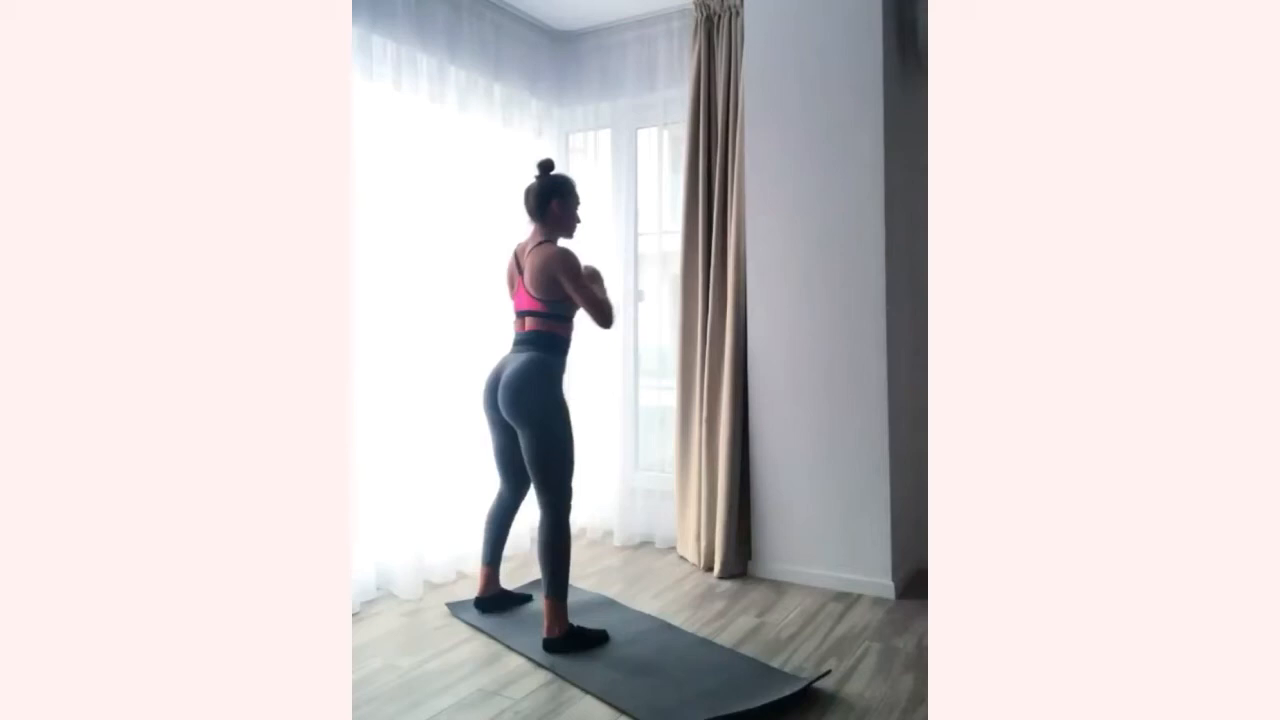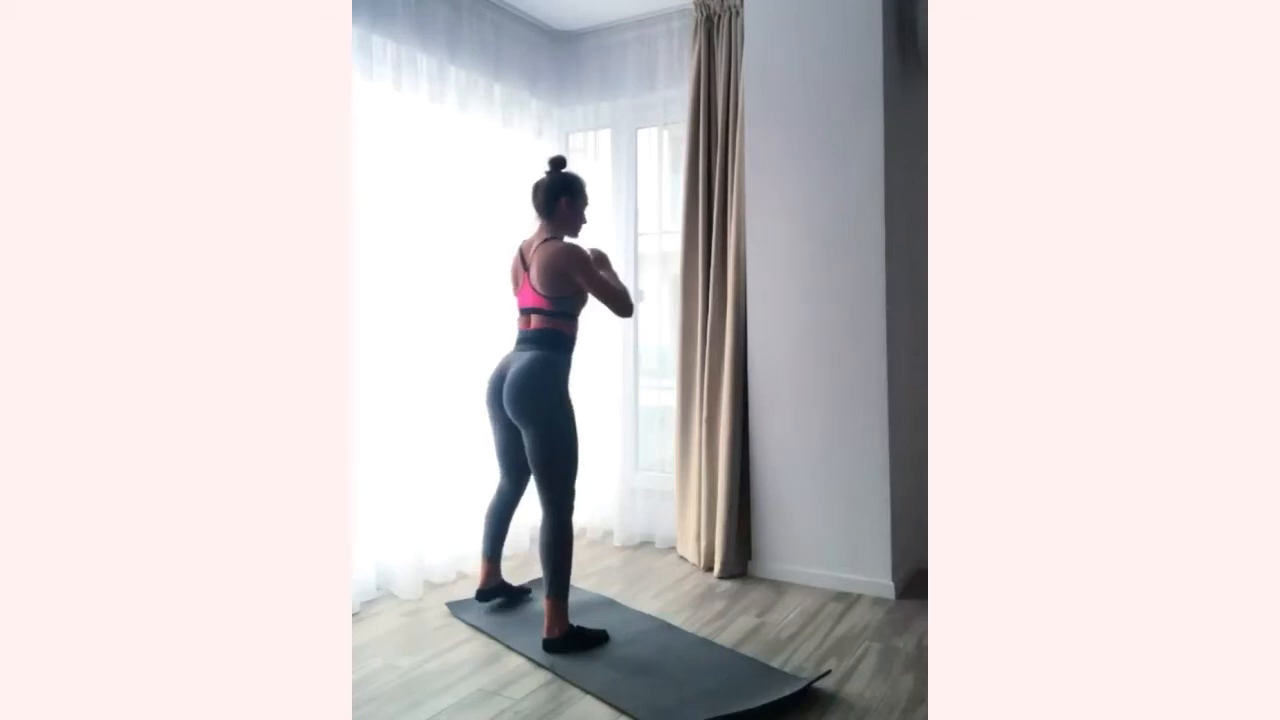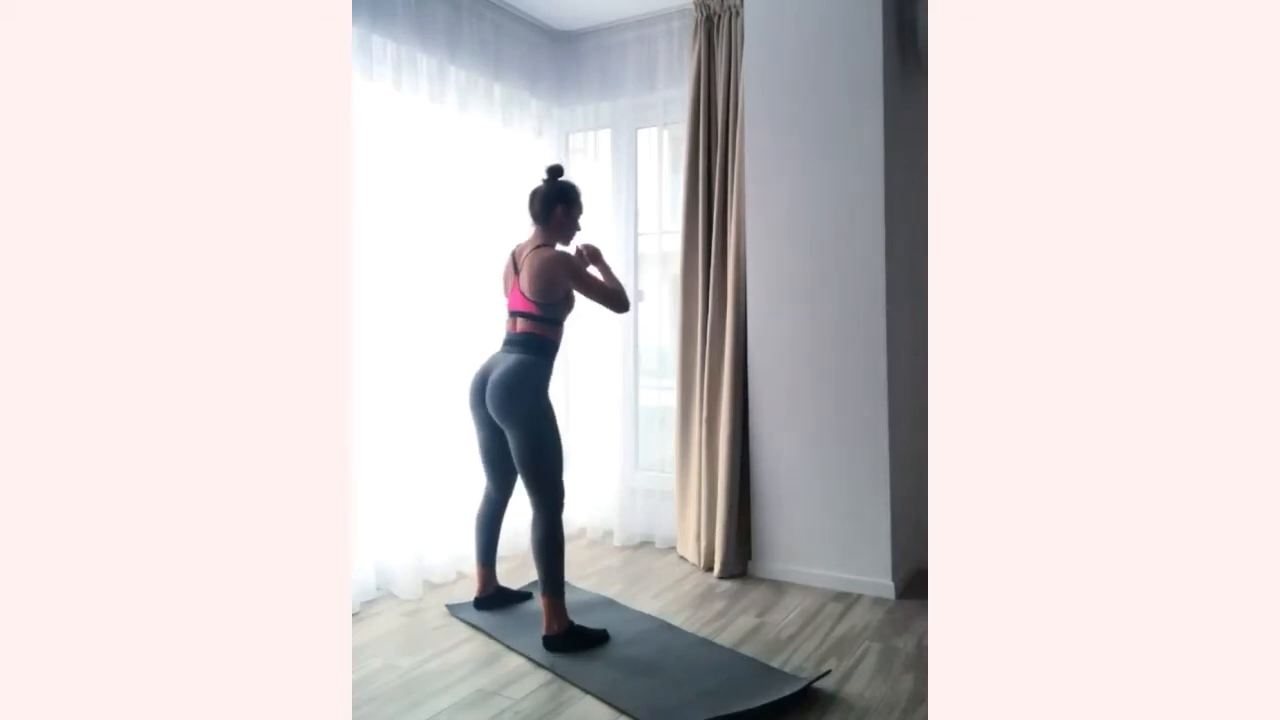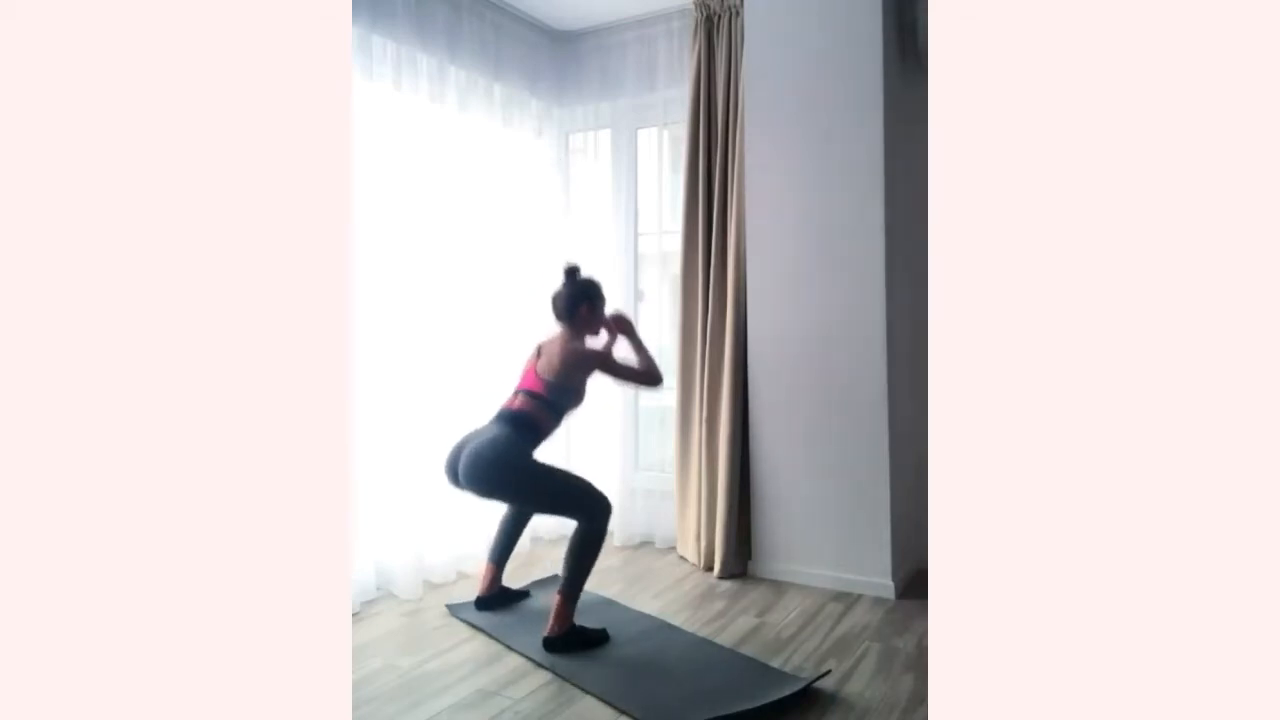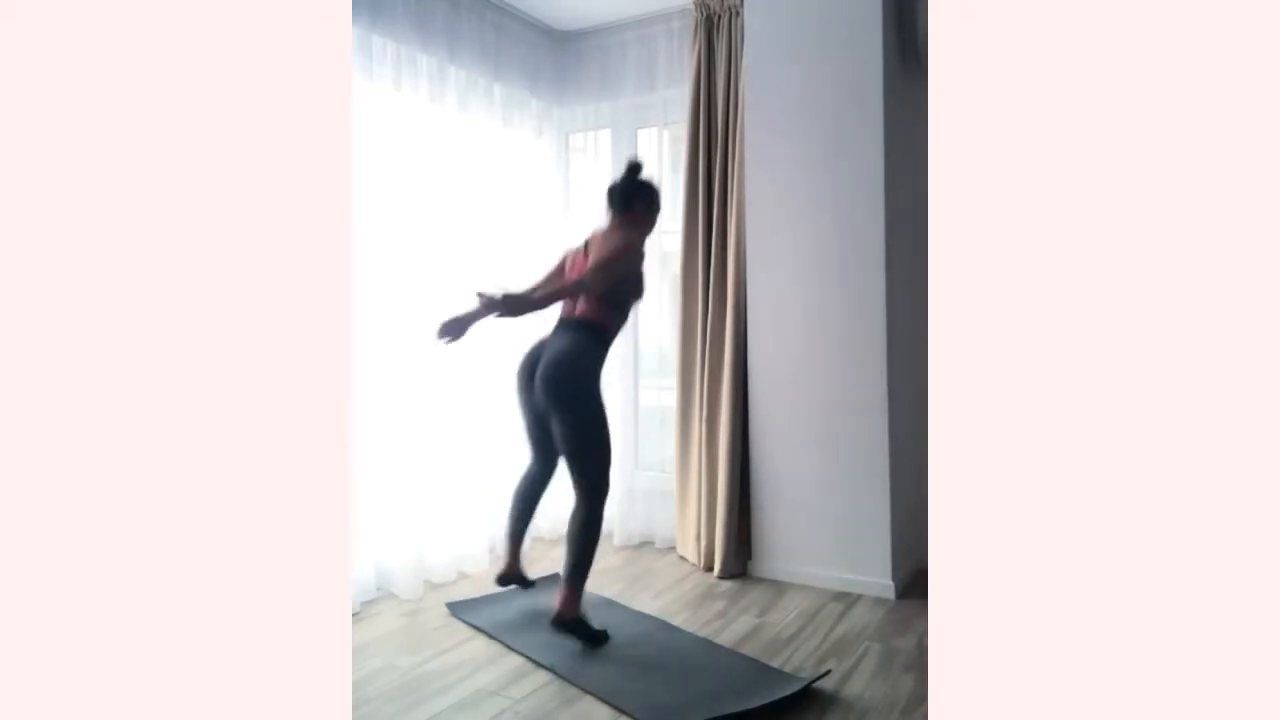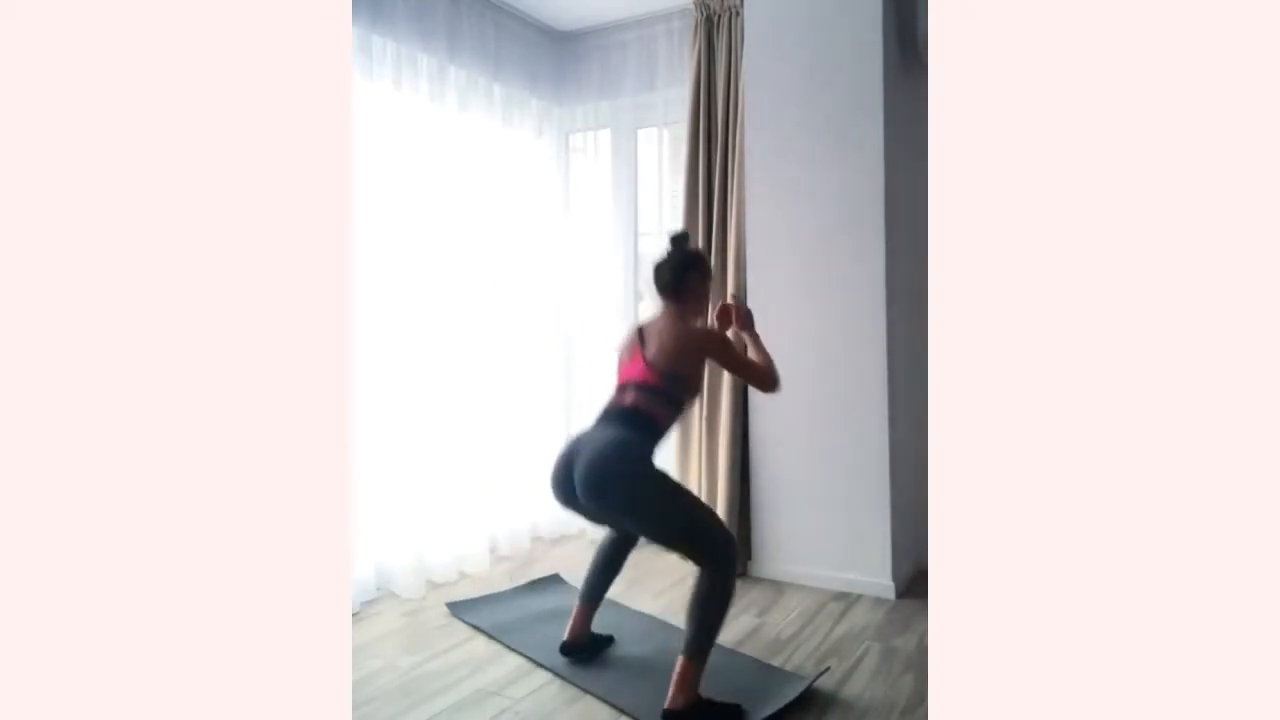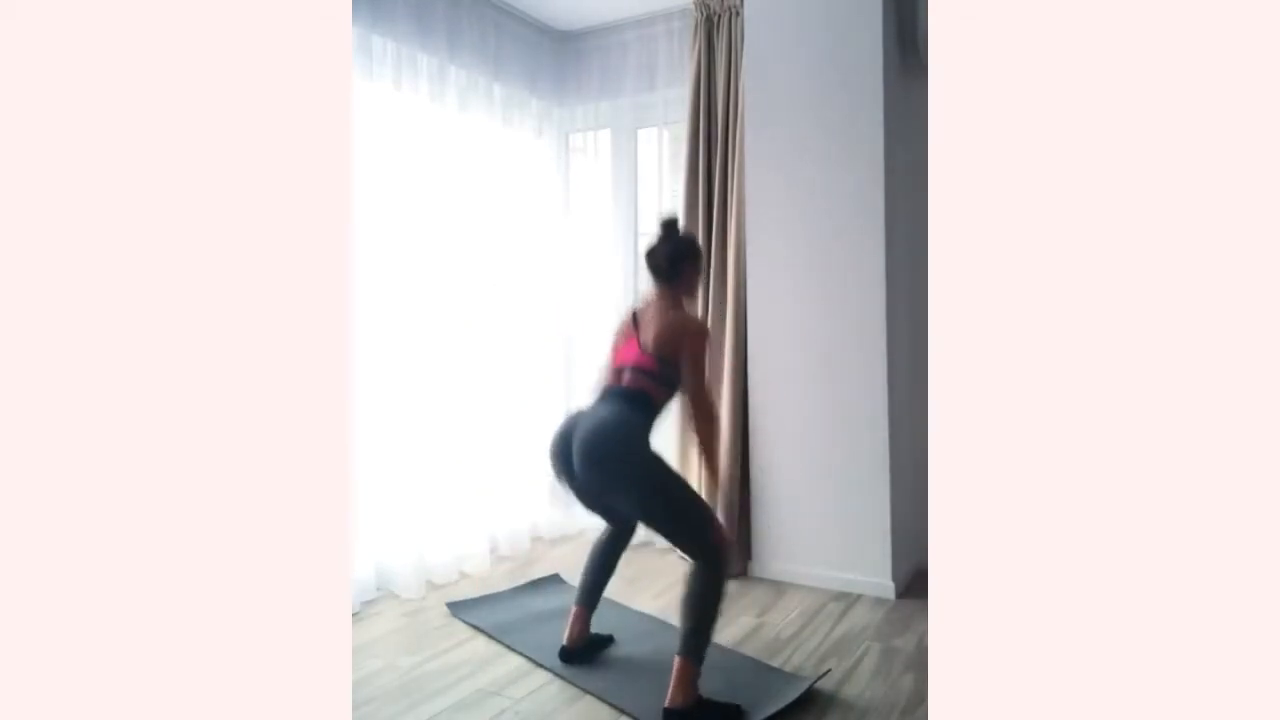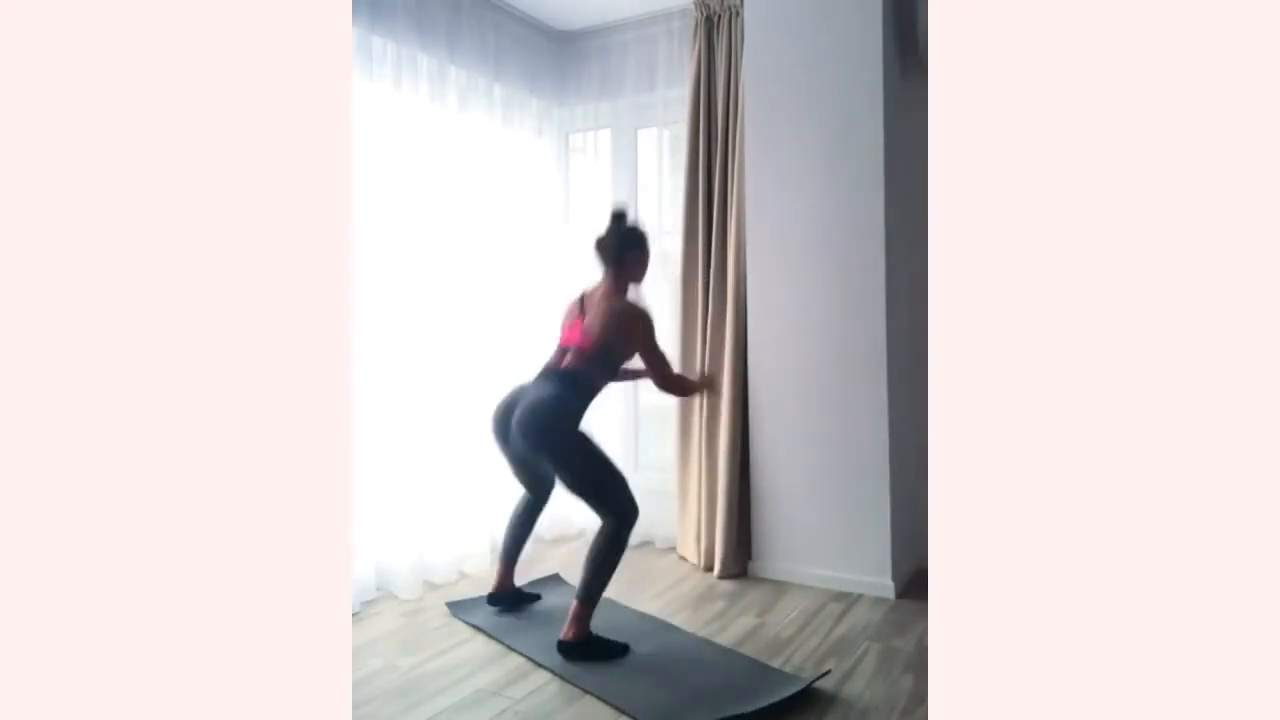
dt=0.4s
person 1, frame 1
left shoulder: (517, 256)
right shoulder: (558, 257)
right elbow: (604, 318)
left wrist: (579, 284)
right wrist: (596, 280)
left hip: (502, 377)
right hip: (534, 384)
left knee: (511, 489)
right knee: (555, 504)
left ankle: (488, 588)
right ankle: (557, 628)
person 1, frame 2
left shoulder: (521, 253)
right shoulder: (566, 253)
right elbow: (623, 307)
right wrist: (605, 266)
left hip: (505, 375)
right hip: (539, 381)
left knee: (510, 484)
right knee: (558, 505)
left ankle: (490, 579)
right ankle: (557, 628)
person 1, frame 3
left shoulder: (515, 256)
right shoulder: (555, 260)
right elbow: (619, 303)
left wrist: (576, 266)
right wrist: (597, 261)
left hip: (487, 377)
right hip: (521, 385)
left knee: (497, 488)
right knee: (548, 504)
left ankle: (486, 587)
right ankle: (556, 626)
person 1, frame 4
left shoulder: (546, 347)
right shoulder: (582, 355)
right elbow: (651, 378)
left wrist: (609, 341)
right wrist: (628, 333)
left hip: (465, 453)
right hip: (496, 461)
left knee: (527, 497)
right knee: (595, 510)
left ankle: (490, 587)
right ankle: (560, 626)
person 1, frame 5
left shoulder: (582, 248)
right shoulder: (629, 247)
left elbow: (536, 291)
right elbow: (581, 284)
left wrist: (478, 313)
right wrist: (507, 303)
left hip: (536, 360)
right hip: (570, 372)
left knee: (542, 463)
right knee: (592, 491)
left ankle: (511, 564)
right ankle: (568, 609)
person 1, frame 6
left shoulder: (637, 335)
right shoulder: (696, 336)
right elbow: (767, 381)
right wrist: (748, 332)
left hip: (570, 465)
right hip: (617, 469)
left knee: (626, 524)
right knee: (721, 556)
left ankle: (577, 632)
person 1, frame 7
left shoulder: (629, 320)
right shoulder: (688, 327)
right elbow: (700, 404)
right wrist: (715, 485)
left hip: (572, 436)
right hip: (614, 447)
left knee: (620, 523)
right knee: (712, 551)
left ankle: (577, 635)
person 1, frame 8
left shoulder: (580, 302)
right shoulder: (626, 315)
right elbow: (667, 383)
left wrist: (637, 372)
right wrist: (700, 384)
left hip: (512, 410)
right hip: (547, 417)
left knee: (538, 488)
right knee: (621, 513)
left ankle: (502, 585)
right ankle: (575, 632)
